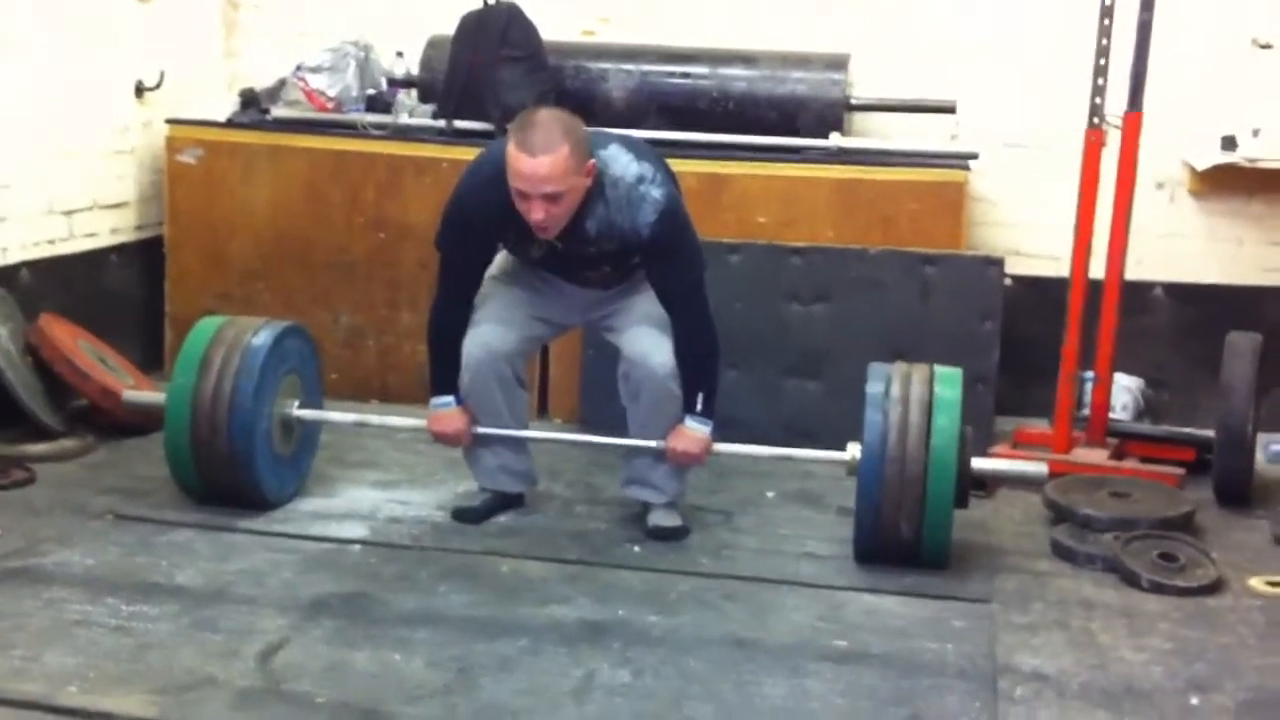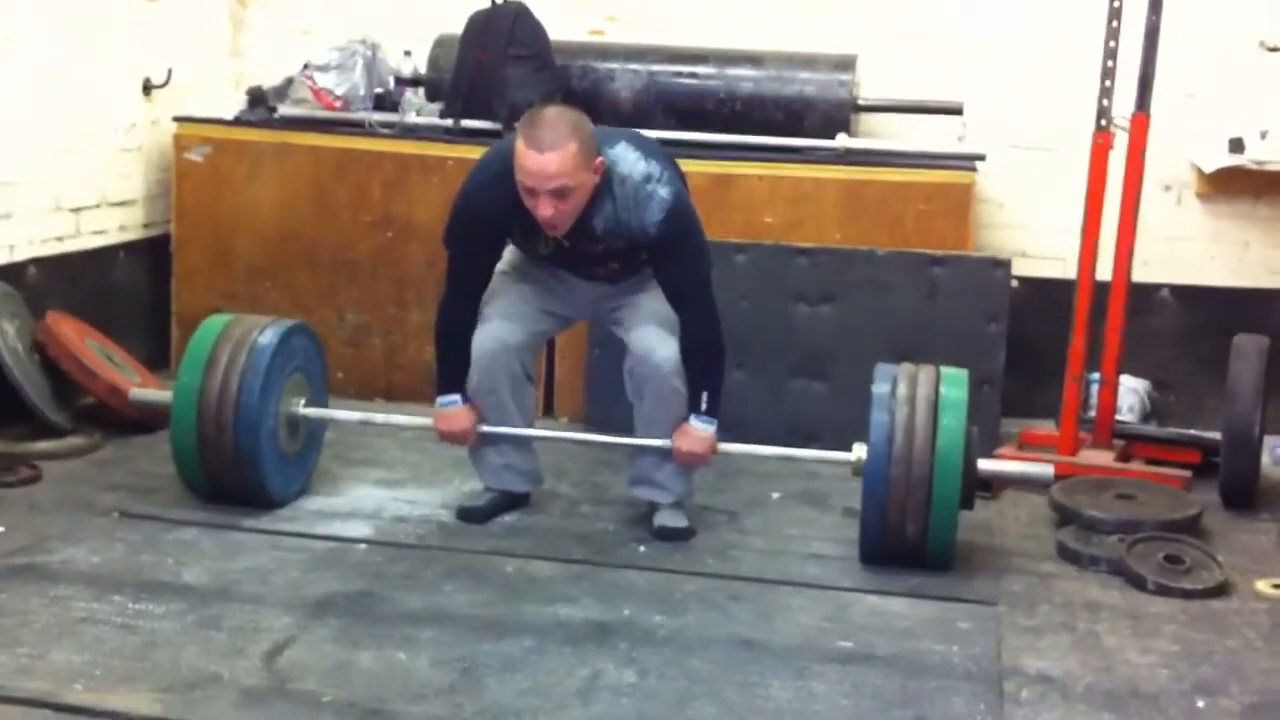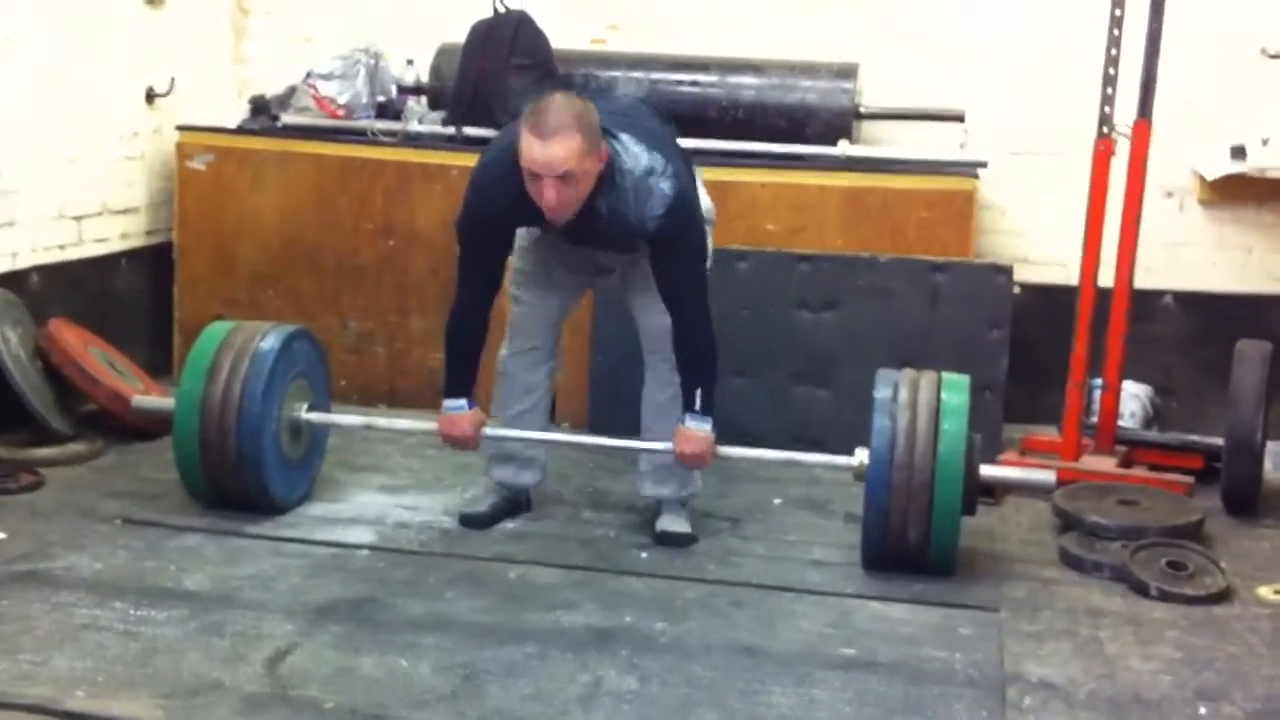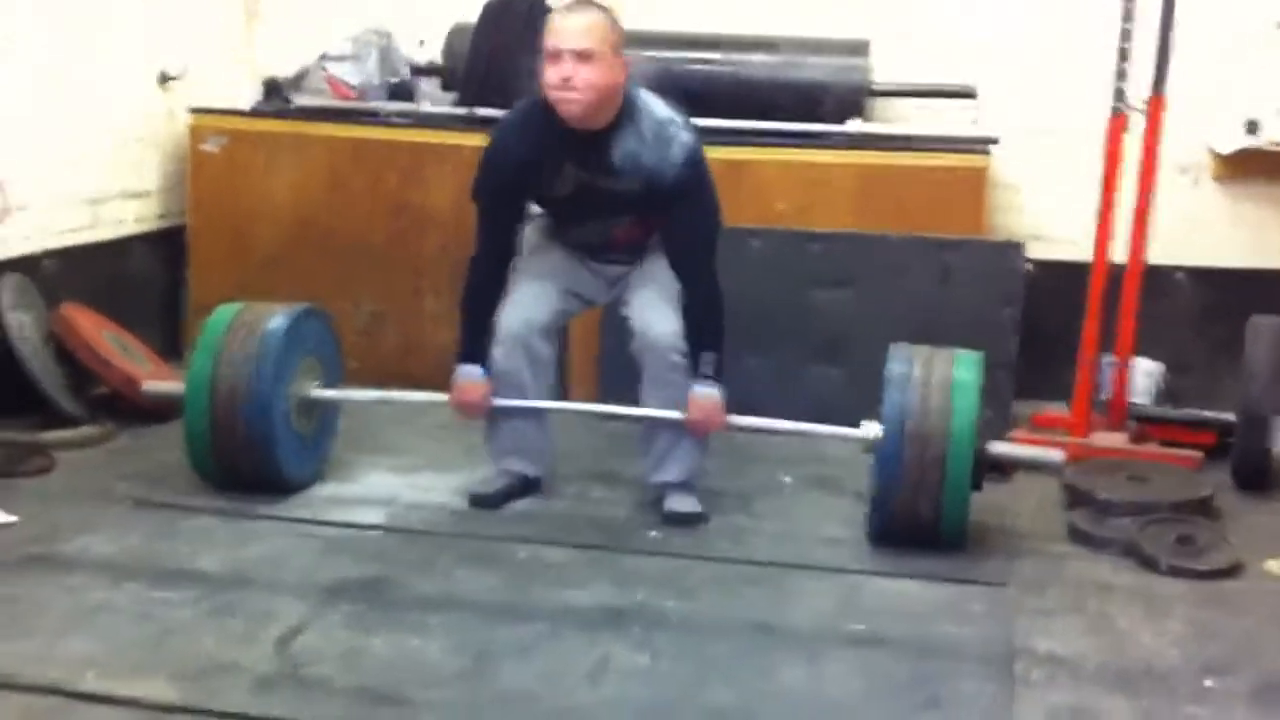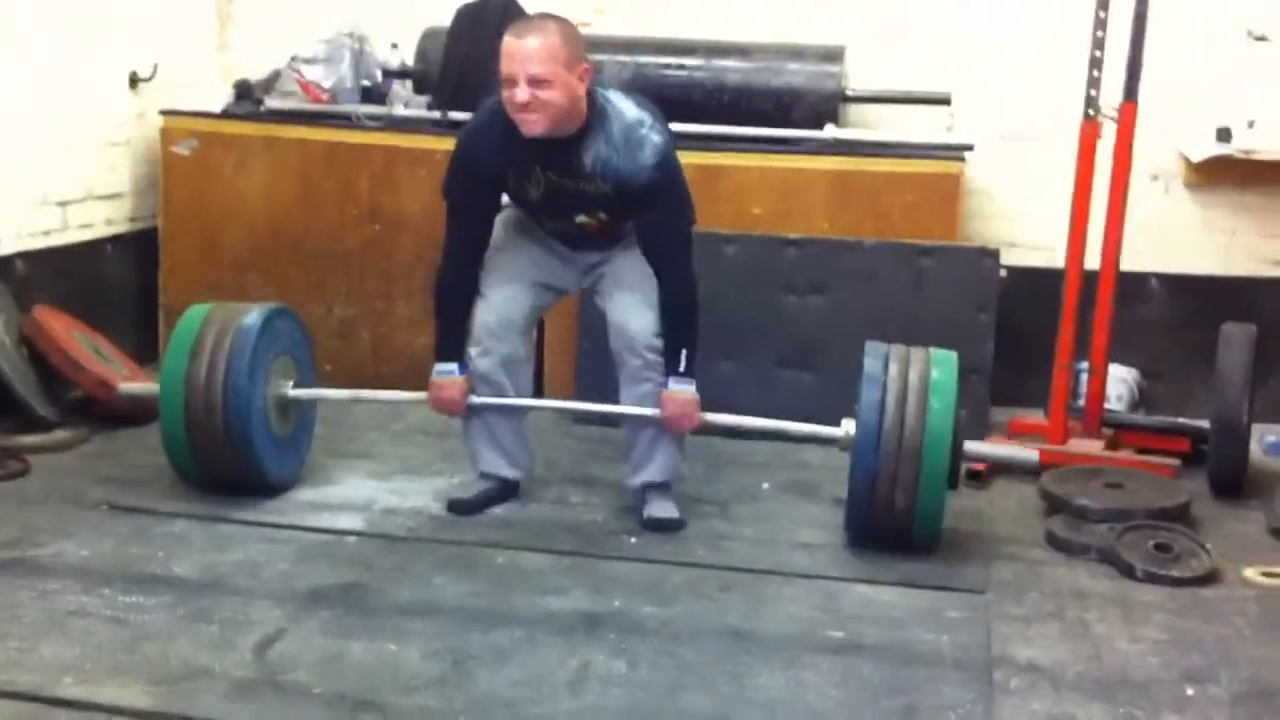
dt=0.5s
person 1, frame 1
left shoulder: (645, 196)
right shoulder: (482, 186)
left elbow: (690, 309)
right elbow: (453, 295)
left wrist: (698, 418)
right wrist: (444, 397)
left hip: (634, 281)
right hip: (534, 274)
left knee: (658, 363)
right knee: (481, 352)
left ankle: (658, 494)
right ankle: (502, 482)
person 1, frame 2
left shoulder: (654, 195)
right shoulder: (491, 183)
left elbow: (696, 308)
right elbow: (463, 293)
left wrist: (701, 418)
right wrist: (451, 396)
left hip: (642, 276)
right hip: (542, 267)
left knee: (661, 360)
right knee: (493, 346)
left ankle: (663, 494)
right ankle: (506, 481)
person 1, frame 3
left shoulder: (660, 188)
right shoulder: (497, 175)
left elbow: (689, 308)
right elbow: (474, 294)
left wrist: (698, 417)
right wrist: (457, 399)
left hip: (650, 226)
left knee: (665, 340)
right knee: (527, 337)
left ankle: (670, 495)
right ankle: (513, 483)
person 1, frame 4
left shoulder: (668, 141)
right shoulder: (518, 135)
left elbow: (698, 265)
right elbow: (492, 252)
left wrist: (707, 381)
right wrist: (471, 365)
left hip: (654, 253)
right hip: (563, 245)
left knee: (664, 337)
right knee: (515, 328)
left ankle: (676, 481)
right ankle: (519, 467)
person 1, frame 5
left shoulder: (639, 141)
right shoulder: (485, 137)
left elbow: (673, 264)
right elbow: (462, 252)
left wrist: (681, 378)
right wrist: (448, 362)
left hip: (627, 241)
right hip: (535, 233)
left knee: (642, 336)
right knee: (494, 326)
left ankle: (655, 485)
right ankle: (499, 472)
